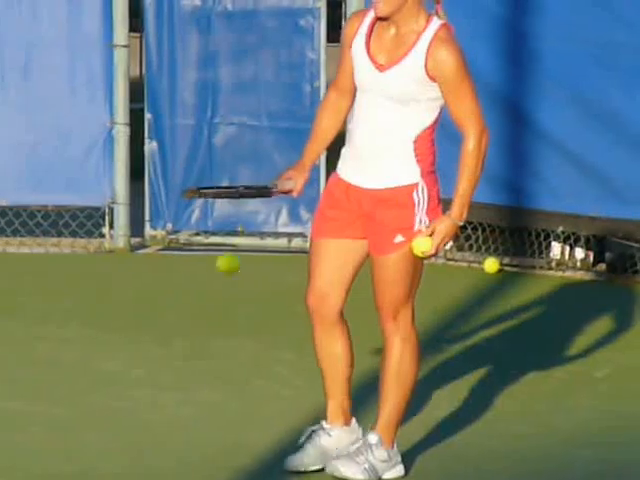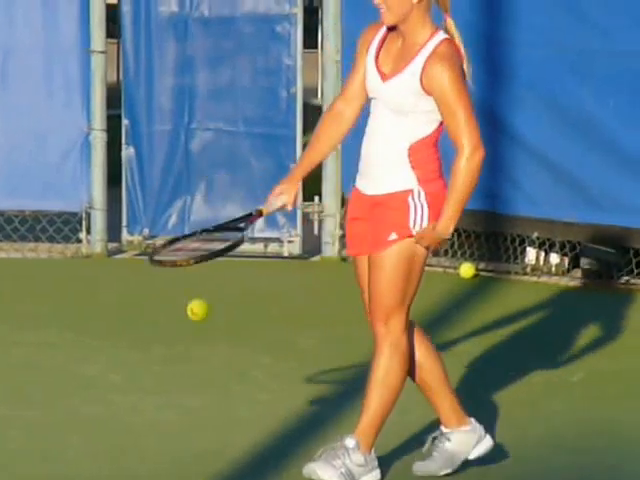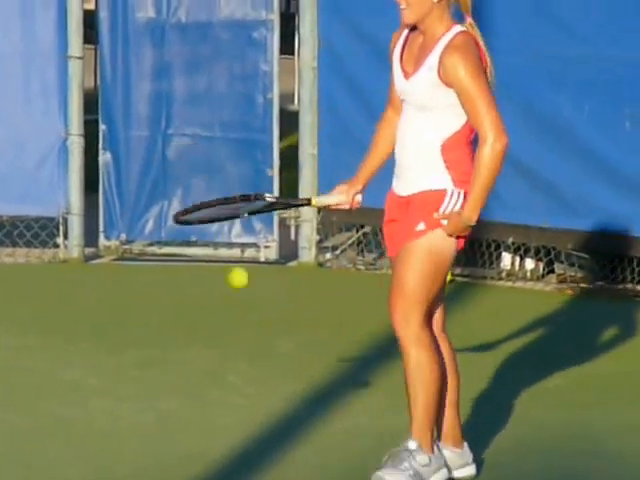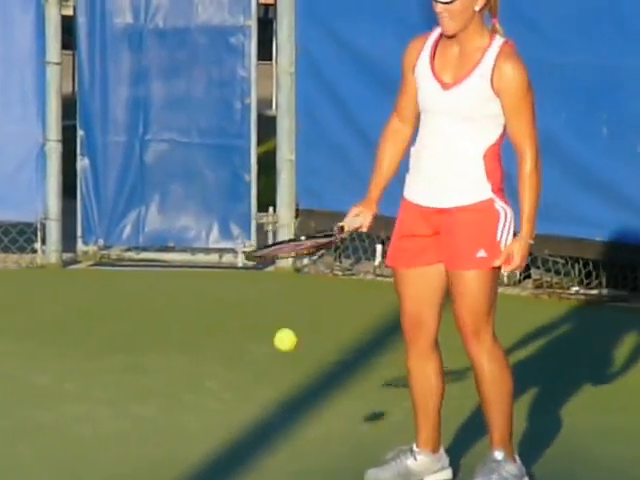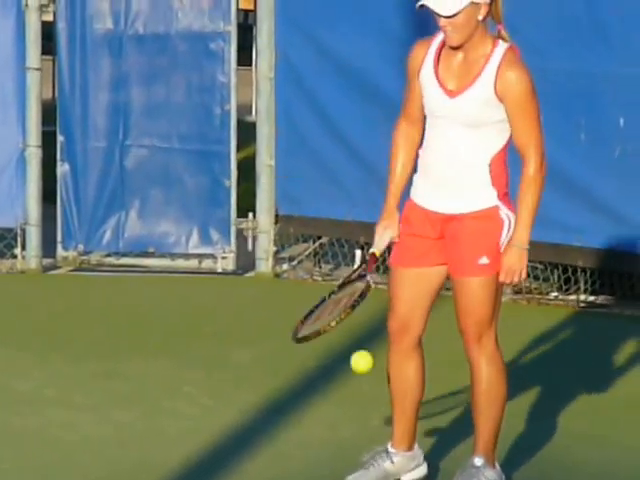
dt=0.5s
person 1, frame 1
left shoulder: (440, 48)
left elbow: (476, 135)
left wrist: (457, 213)
right wrist: (305, 163)
left hip: (405, 195)
right hip: (348, 187)
left knee: (393, 319)
right knee: (321, 302)
right ankle: (340, 426)
person 1, frame 2
left shoulder: (440, 62)
right shoulder: (373, 38)
left elbow: (471, 150)
right elbow: (343, 110)
left wrist: (445, 225)
right wrist: (296, 176)
left hip: (410, 201)
right hip: (368, 197)
left knee: (387, 325)
right knee: (389, 323)
right ankle: (461, 430)
person 1, frame 3
left shoulder: (458, 53)
right shoulder: (403, 40)
left elbow: (495, 138)
left wrist: (470, 211)
right wrist: (360, 180)
left hip: (443, 199)
right hip: (404, 198)
left knee: (406, 318)
right knee: (424, 323)
person 1, frame 4
left shoulder: (505, 64)
right shoulder: (420, 49)
left elbow: (528, 154)
left wrist: (526, 233)
right wrist: (372, 198)
left hip: (475, 210)
right hip: (418, 209)
left knee: (476, 336)
right knee: (416, 333)
person 1, frame 5
left shoulder: (508, 71)
right shoulder: (423, 53)
left elbow: (534, 159)
left wrist: (520, 239)
right wrist: (390, 206)
left hip: (482, 219)
right hip: (423, 213)
left knee: (478, 341)
right knee: (401, 330)
